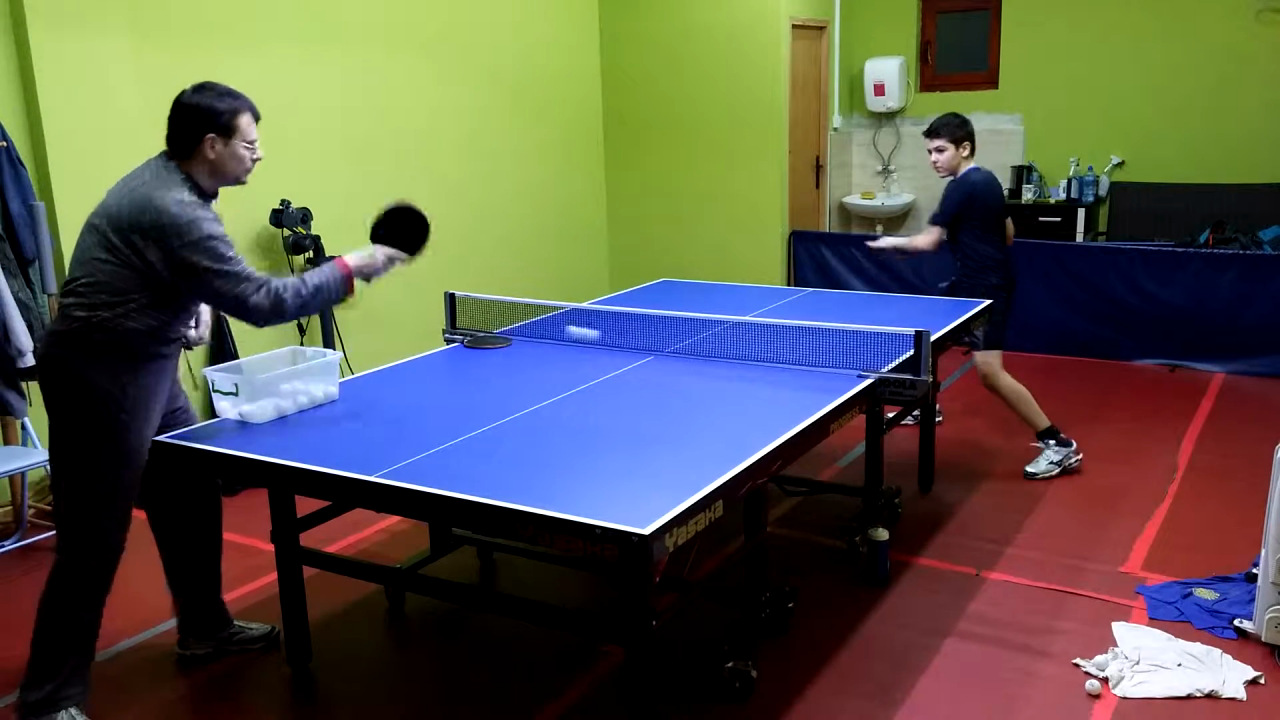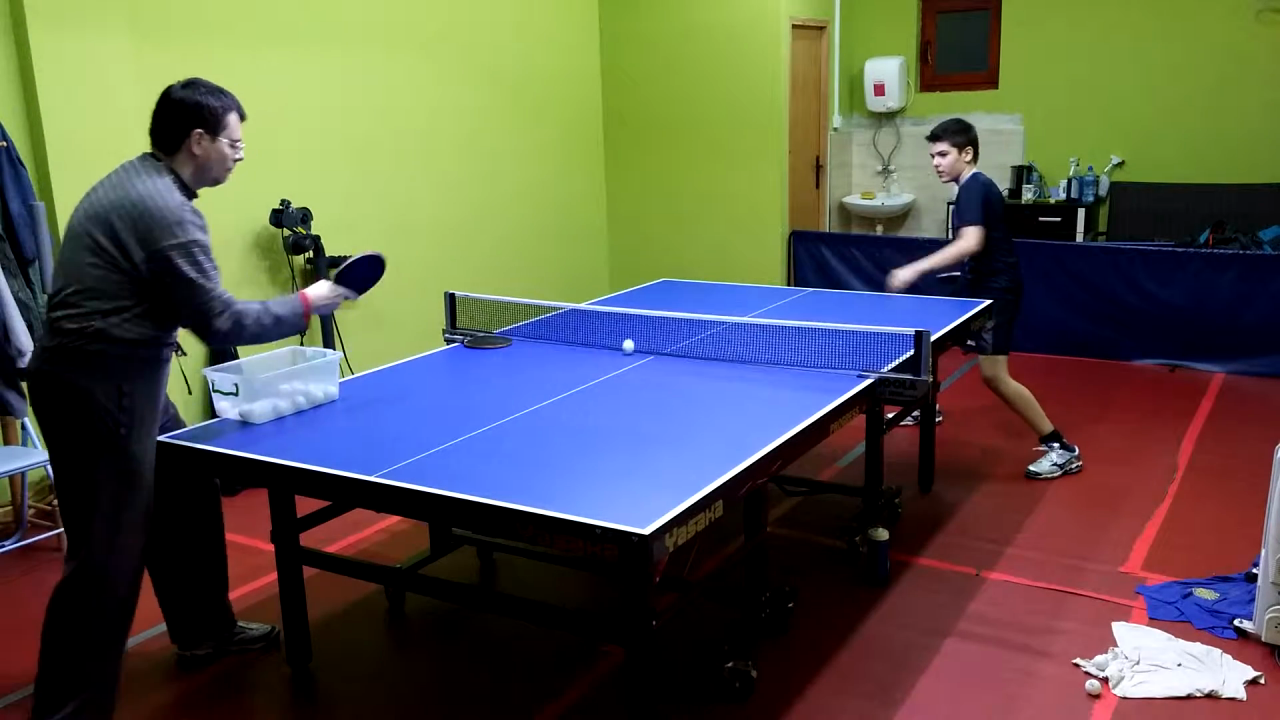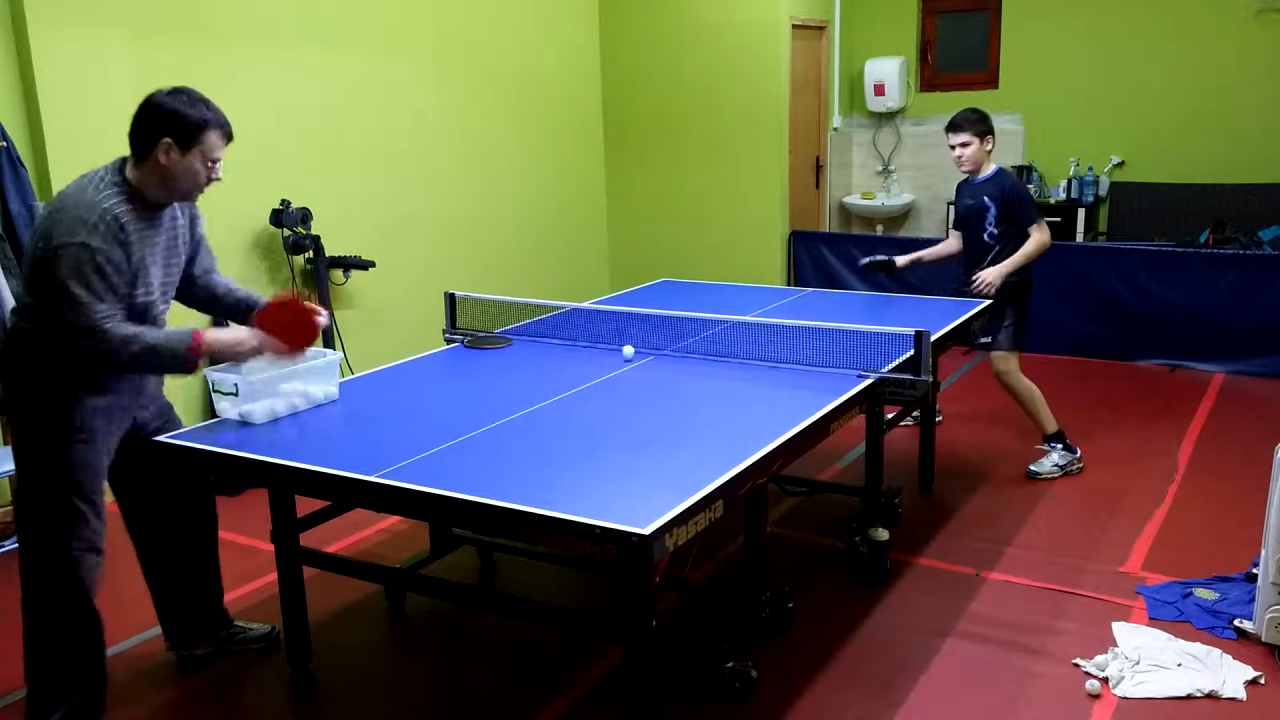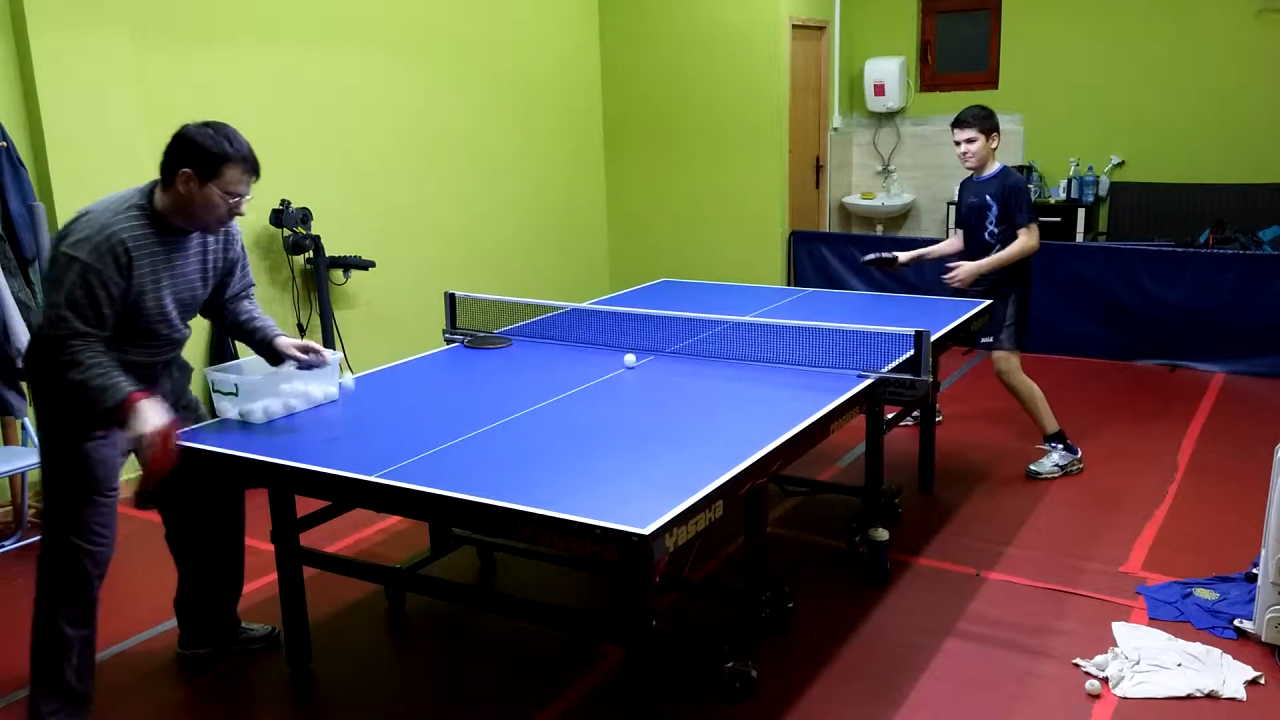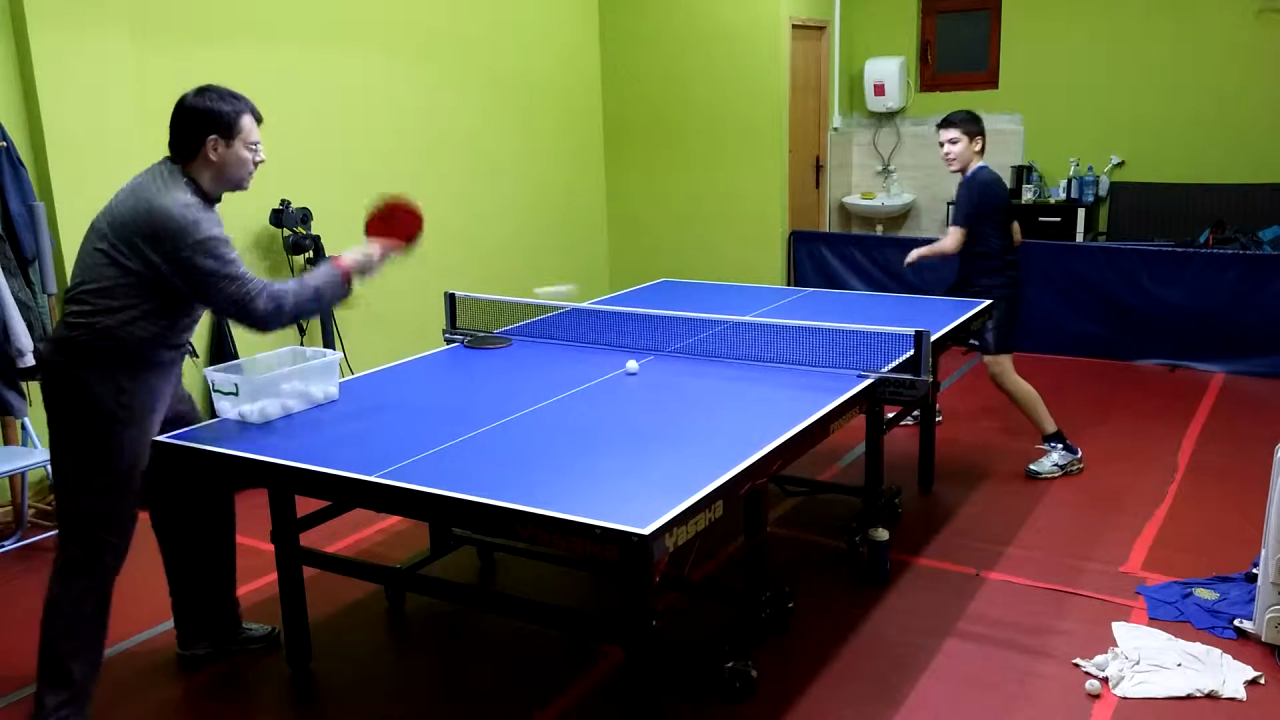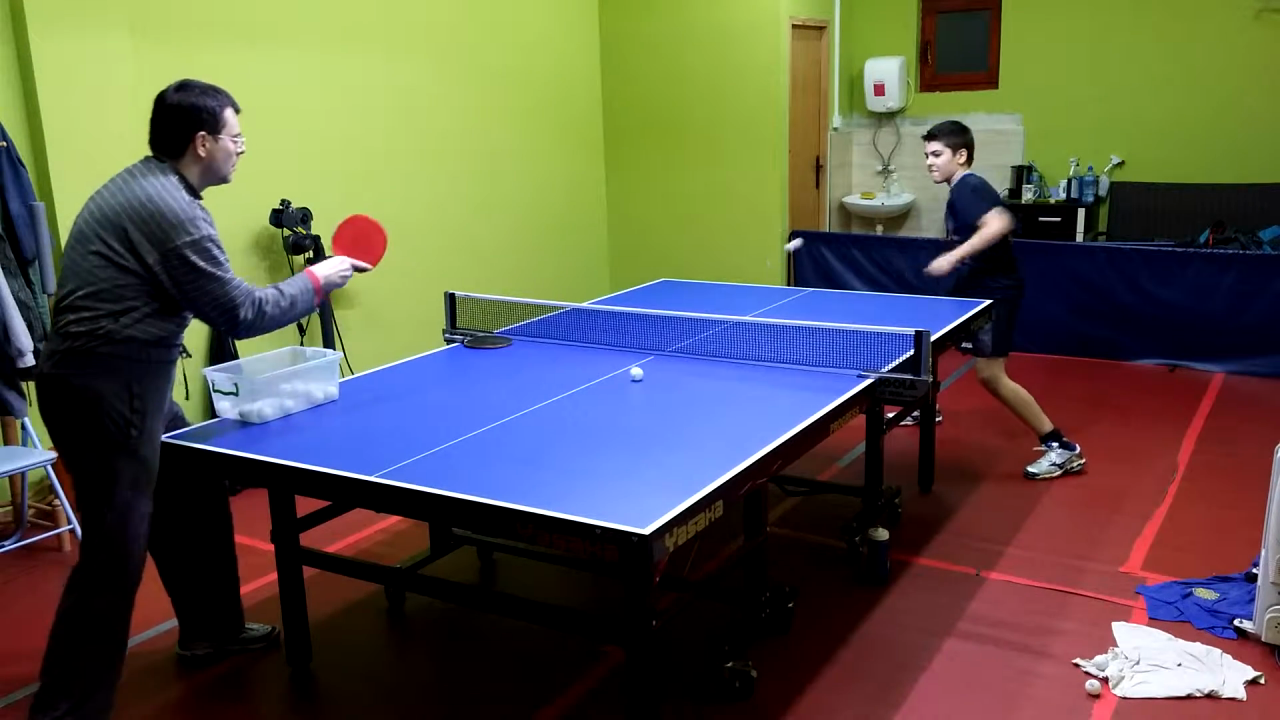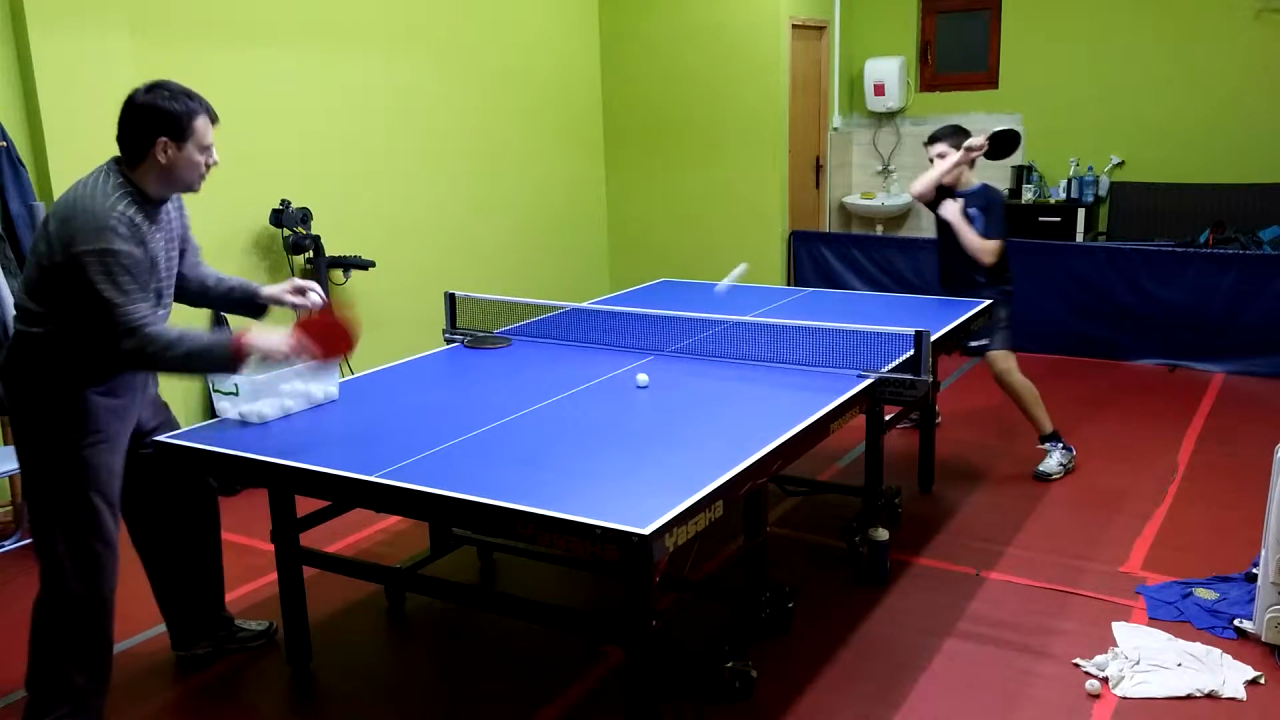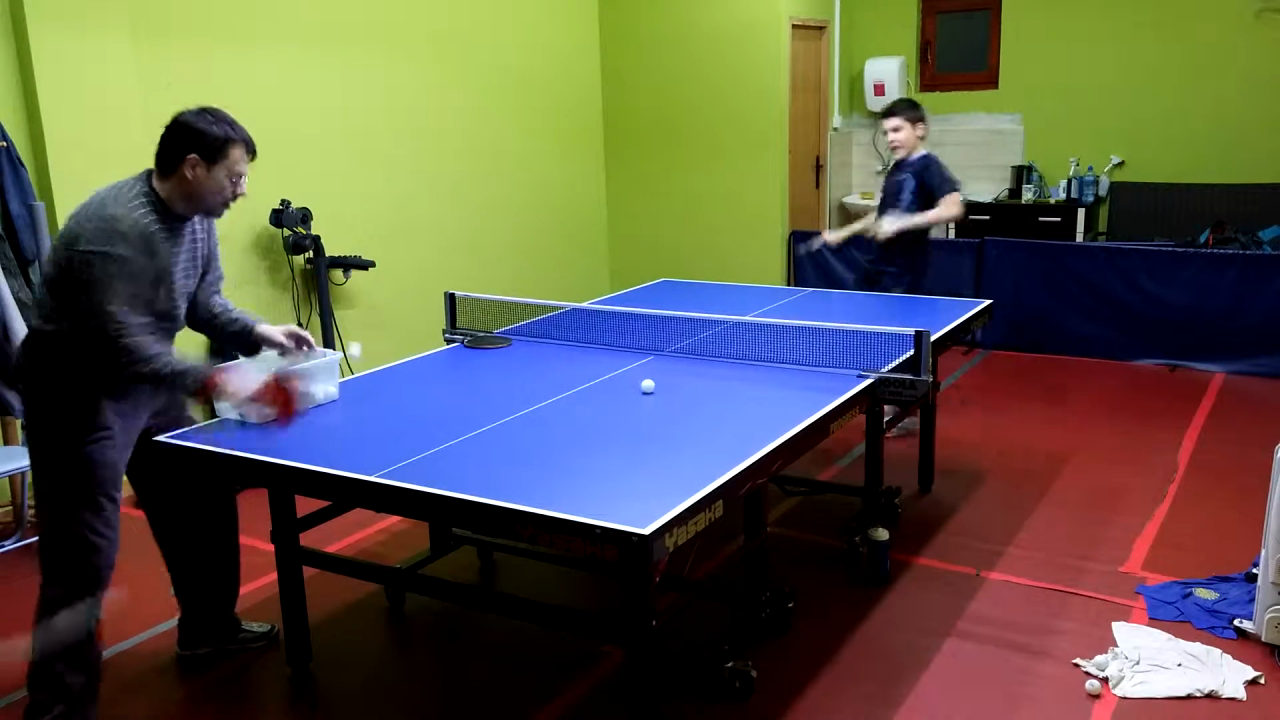
dt=0.3s
person 1, frame 1
left shoulder: (168, 183)
right shoulder: (173, 213)
right elbow: (259, 302)
left wrist: (194, 304)
right wrist: (347, 270)
left hip: (142, 366)
right hip: (98, 376)
left knee: (191, 493)
right knee: (95, 536)
left ankle: (204, 625)
person 1, frame 2
left shoulder: (142, 184)
right shoulder: (164, 211)
right elbow: (221, 323)
left wrist: (184, 312)
right wrist: (305, 304)
left hip: (125, 377)
right hip: (95, 389)
left knee: (187, 499)
right knee: (108, 557)
left ankle: (203, 627)
person 1, frame 3
left shoulder: (178, 206)
right shoulder: (87, 217)
left elbow: (198, 282)
right elbow: (91, 336)
left wrist: (264, 311)
right wrist: (203, 345)
left hip: (131, 384)
right hip: (60, 396)
left knee: (183, 502)
right knee: (70, 561)
left ankle: (199, 629)
person 1, frame 4
left shoulder: (218, 231)
right shoulder: (101, 238)
left elbow: (233, 302)
right elbow: (73, 349)
left wrist: (276, 343)
right wrist: (134, 404)
left hip: (161, 381)
right hip: (84, 394)
left knee: (215, 496)
right knee: (80, 552)
left ankle: (208, 628)
person 1, frame 5
left shoulder: (176, 193)
right shoulder: (174, 214)
left elbow: (218, 289)
right elbow: (259, 309)
right wrist: (342, 269)
left hip: (145, 376)
right hip: (100, 385)
left knee: (200, 496)
right knee: (95, 546)
left ankle: (209, 627)
person 1, frame 6
left shoulder: (147, 187)
right shoulder: (169, 211)
right elbow: (239, 314)
right wrist: (316, 280)
left hip: (126, 379)
right hip: (101, 390)
left knee: (195, 498)
right knee: (115, 553)
left ankle: (210, 627)
person 1, frame 7
left shoulder: (165, 201)
right shoulder: (99, 218)
left elbow: (187, 279)
right elbow: (139, 334)
left wrist: (263, 296)
right wrist: (244, 345)
left hip: (129, 383)
right hip: (65, 398)
left knee: (184, 502)
right knee: (83, 562)
left ankle: (201, 628)
person 1, frame 8
left shoulder: (196, 221)
right shoulder: (115, 228)
left elbow: (202, 303)
right elbow: (123, 346)
left wrist: (257, 334)
right wrist: (213, 383)
left hip: (144, 383)
right hip: (75, 395)
left knee: (204, 499)
right knee: (82, 560)
left ankle: (208, 627)
person 2, frame 1
left shoulder: (963, 186)
right shoulder: (986, 180)
left elbow: (929, 240)
right elbow: (1008, 233)
left wrist: (891, 242)
left hip: (986, 288)
right hip: (973, 284)
left knee: (990, 371)
left ankle: (1058, 444)
person 2, frame 2
left shoulder: (973, 189)
right shoulder: (981, 187)
left elbow: (972, 243)
left wrist: (914, 269)
left hip: (994, 292)
right hip: (980, 288)
left knee: (994, 374)
left ankle: (1061, 447)
person 2, frame 3
left shoulder: (1008, 185)
right shoulder: (963, 189)
left elbow: (1042, 237)
left wrist: (1004, 270)
right wrist: (912, 257)
left hip: (1005, 290)
right hip: (972, 287)
left knee: (1004, 368)
left ankle: (1063, 448)
person 2, frame 4
left shoulder: (1011, 183)
right shoulder: (967, 187)
left elbow: (1030, 242)
left wrist: (980, 266)
right wrist: (914, 254)
left hip: (1005, 289)
right hip: (971, 288)
left knee: (1006, 367)
left ankle: (1063, 448)
person 2, frame 5
left shoulder: (974, 184)
right shoulder: (990, 181)
left elbow: (951, 244)
right elbow: (1014, 235)
left wrist: (920, 252)
left hip: (992, 290)
right hip: (974, 285)
left knee: (1000, 370)
left ankle: (1063, 448)
person 2, frame 6
left shoulder: (966, 189)
right shoulder: (973, 187)
left elbow: (999, 226)
right elbow: (986, 239)
left wrist: (953, 257)
left hip: (994, 292)
right hip: (974, 289)
left knee: (991, 374)
left ankle: (1062, 447)
person 2, frame 7
left shoulder: (989, 198)
right shoulder: (941, 192)
left elbow: (988, 257)
right elbow: (917, 191)
left wrist: (956, 220)
right wrist: (947, 165)
left hip: (989, 295)
right hip: (950, 293)
left knee: (1005, 368)
left ankle: (1056, 444)
right ankle: (922, 410)
person 2, frame 8
left shoulder: (928, 166)
right shoulder: (897, 167)
left elbow: (954, 209)
left wrist: (902, 222)
right wrist: (844, 233)
left hip: (901, 272)
right hip: (880, 267)
left ankle: (902, 409)
